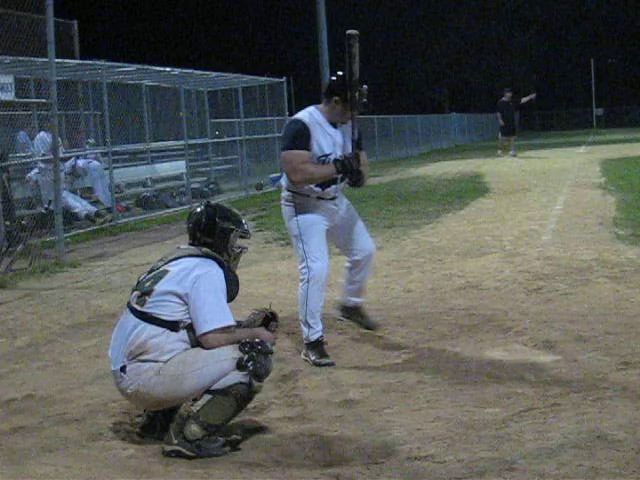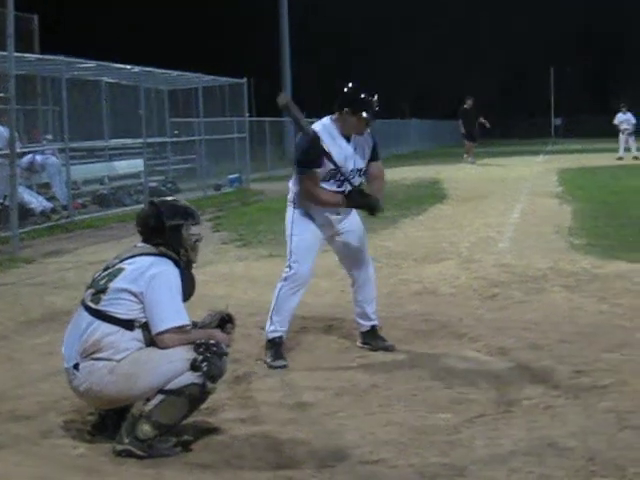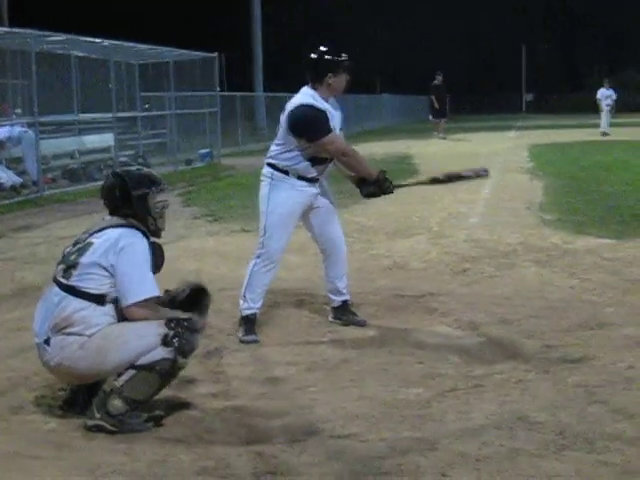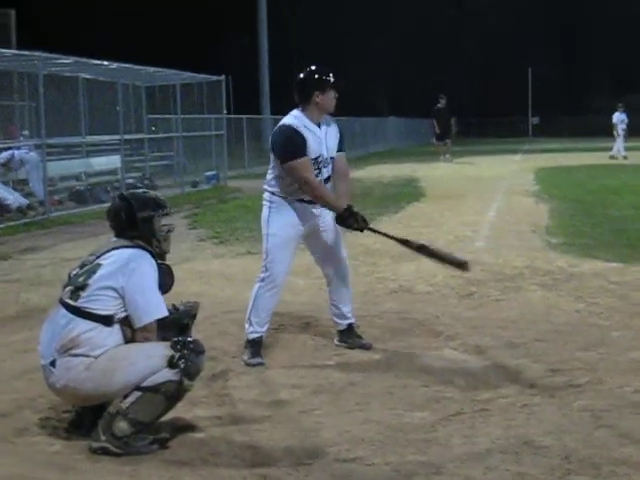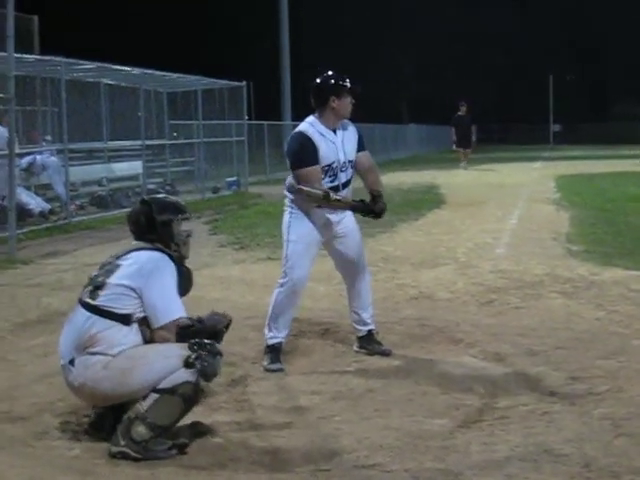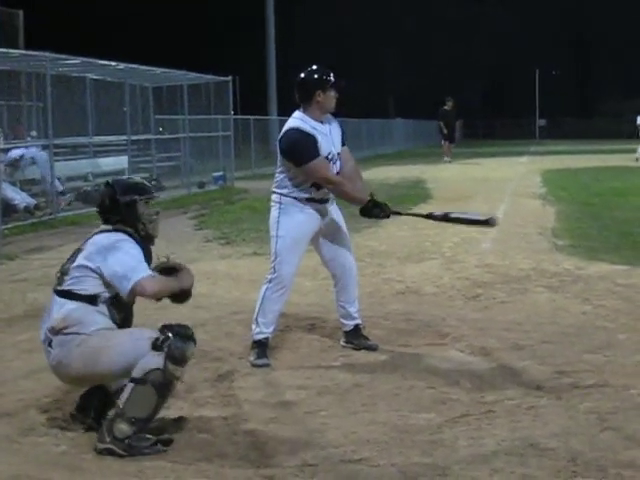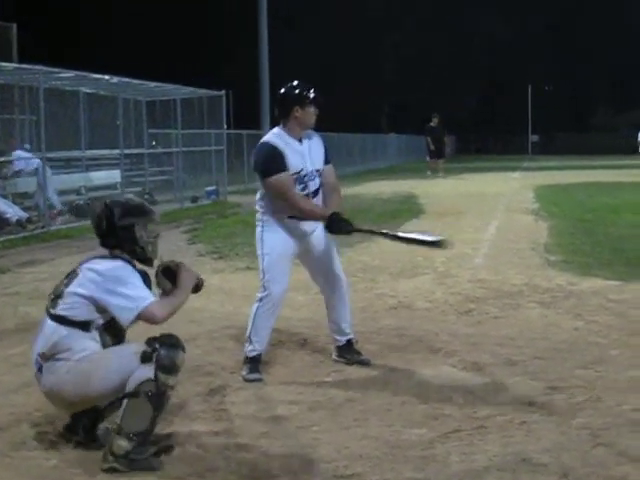
dt=0.5s
person 1, frame 1
left shoulder: (348, 126)
right shoulder: (302, 126)
left elbow: (362, 170)
right elbow: (297, 173)
left wrist: (358, 173)
right wrist: (337, 169)
left hip: (335, 202)
right hip: (303, 206)
left knee: (363, 250)
right knee: (316, 271)
left ankle: (351, 304)
right ankle: (313, 340)
person 1, frame 2
left shoulder: (366, 138)
right shoulder: (314, 138)
left elbow: (377, 176)
right elbow: (310, 191)
left wrist: (372, 198)
right wrist: (350, 199)
left hip: (345, 213)
right hip: (308, 211)
left knee: (364, 270)
right knee: (298, 273)
left ankle: (369, 331)
right ankle: (274, 340)
person 1, frame 3
left shoulder: (329, 104)
right shoulder: (306, 110)
left elbow: (340, 150)
right elbow: (342, 152)
left wrist: (359, 180)
right wrist: (376, 177)
left hip: (315, 184)
right hip: (284, 185)
left knee: (335, 245)
right knee: (270, 251)
left ankle: (340, 305)
right ankle: (248, 316)
person 1, frame 4
left shoulder: (331, 127)
right shoulder: (289, 131)
left elbow: (340, 173)
right elbow: (308, 181)
left wrist: (343, 209)
right wrist: (343, 210)
left hip: (319, 208)
right hip: (284, 209)
left knee: (338, 268)
right knee: (273, 275)
left ankle: (345, 328)
right ankle: (253, 339)
person 1, frame 5
left shoulder: (350, 130)
right shoulder: (303, 138)
left elbow: (367, 167)
right elbow: (314, 191)
left wrist: (376, 196)
left hip: (341, 213)
right hip: (305, 215)
left knee: (359, 272)
right knee: (293, 279)
left ankle: (365, 334)
right ankle: (273, 345)
person 1, frame 6
left shoulder: (332, 124)
right shoulder: (297, 133)
left elbow: (347, 166)
right elbow: (330, 180)
left wrist: (369, 199)
right wrist: (367, 203)
left hip: (326, 207)
right hip: (294, 209)
left knee: (346, 267)
right knee: (281, 274)
left ankle: (351, 329)
right ankle: (260, 340)
person 1, frame 7
left shoulder: (317, 141)
right shoulder: (270, 148)
left elbow: (330, 184)
right elbow: (287, 198)
left wrist: (334, 216)
right wrist: (324, 215)
left hip: (314, 225)
right hip: (278, 227)
left knee: (336, 283)
right knee: (272, 292)
left ankle: (344, 344)
right ankle: (252, 356)
person 2, frame 1
left shoulder: (178, 260)
right shoulder: (205, 268)
right elbow: (213, 338)
left wrist: (247, 325)
right wrist: (255, 334)
right hip: (147, 377)
left knee: (223, 346)
right knee: (255, 356)
left ankle: (163, 417)
right ankle: (189, 435)
person 2, frame 2
left shoulder: (134, 258)
right shoulder: (161, 267)
right elbow: (168, 338)
left wrist: (201, 327)
right wrist: (211, 335)
right hip: (100, 375)
left knee: (184, 343)
right knee: (210, 357)
left ankle: (114, 416)
right ankle: (139, 436)
person 2, frame 3
left shoulder: (104, 232)
right shoulder: (130, 239)
right elbow: (138, 311)
right wrist: (181, 317)
left hip: (54, 345)
right hip: (72, 350)
left knee: (150, 323)
right knee: (182, 333)
left ankle: (88, 391)
right ankle: (111, 410)
person 2, frame 4
left shoulder: (109, 254)
right shoulder: (138, 259)
right elbow: (146, 334)
left wrist: (168, 316)
left hip: (58, 367)
right hip: (77, 372)
right knee: (189, 354)
left ankle: (93, 412)
right ankle: (115, 433)
person 2, frame 5
left shoulder: (131, 258)
right shoulder: (157, 261)
right elbow: (164, 334)
left hip: (78, 365)
right hip: (96, 371)
right knee: (205, 356)
right ankle: (136, 437)
person 2, frame 6
left shoulder: (106, 241)
right shoulder: (117, 242)
left elbow: (130, 292)
right elbow: (148, 287)
left wrist: (165, 281)
right wrist: (181, 280)
left hip: (68, 348)
right hip: (75, 351)
left knee: (146, 352)
right knee: (176, 341)
left ankle: (94, 405)
right ankle: (121, 433)
person 2, frame 7
left shoulder: (104, 265)
right shoulder: (113, 270)
right elbow: (156, 313)
left wrist: (173, 286)
right wrist: (184, 287)
left hip: (59, 370)
right hip: (65, 376)
left knee: (137, 359)
right knee: (166, 351)
left ankle: (84, 424)
right ankle: (125, 449)
